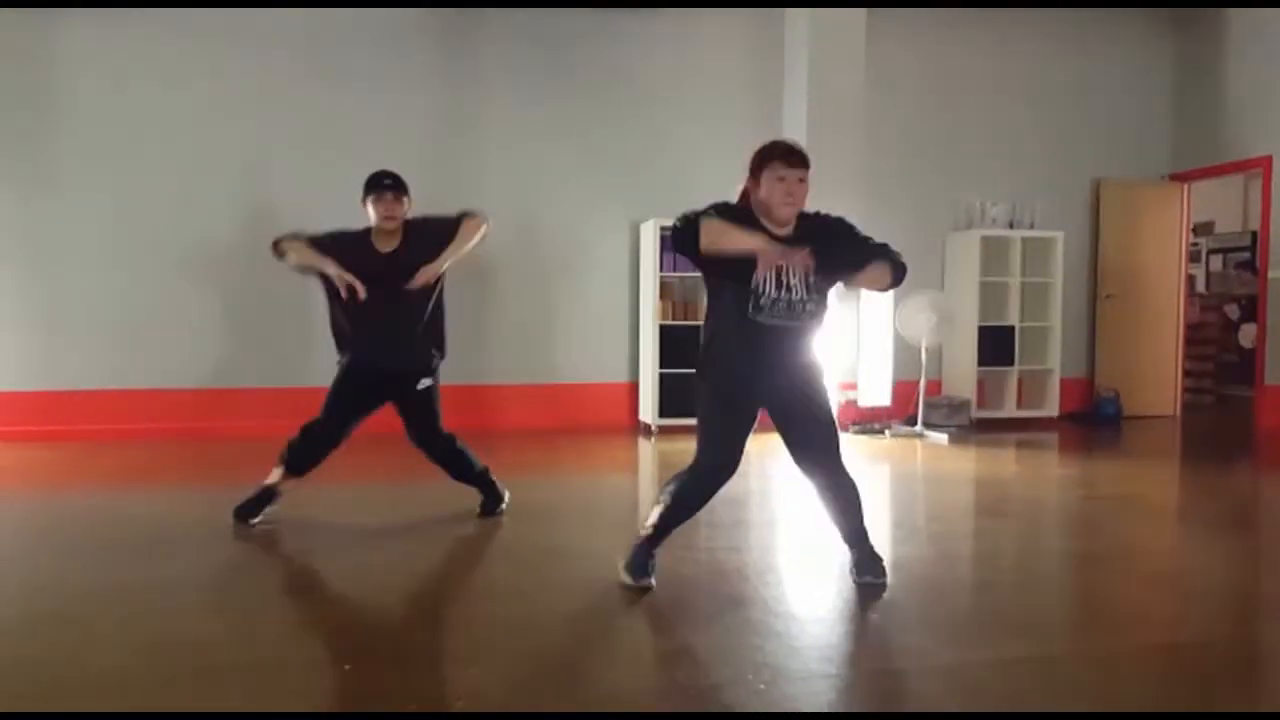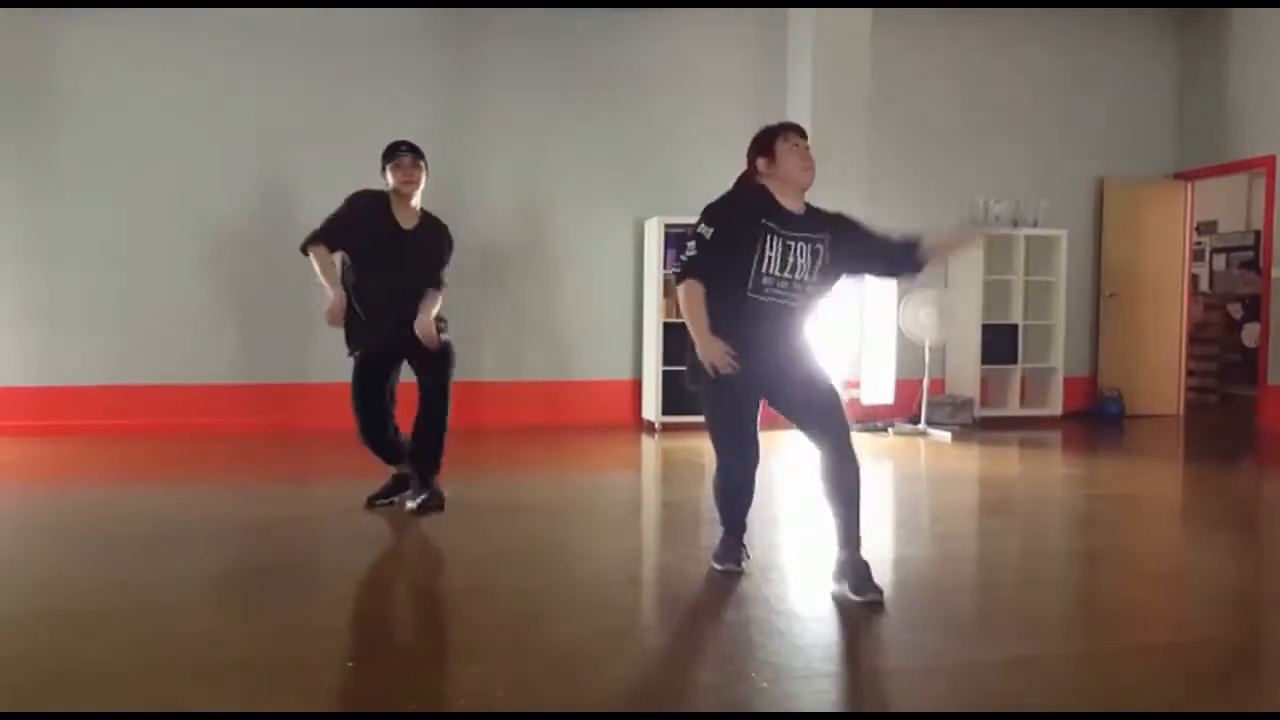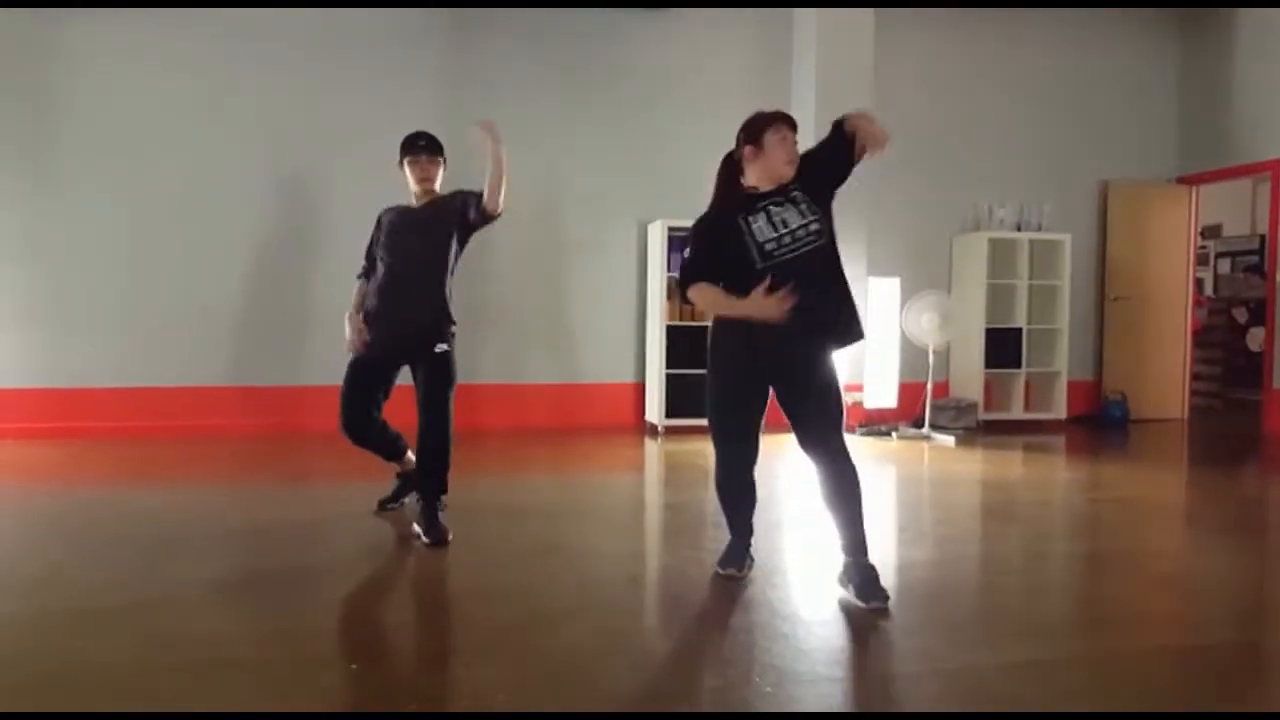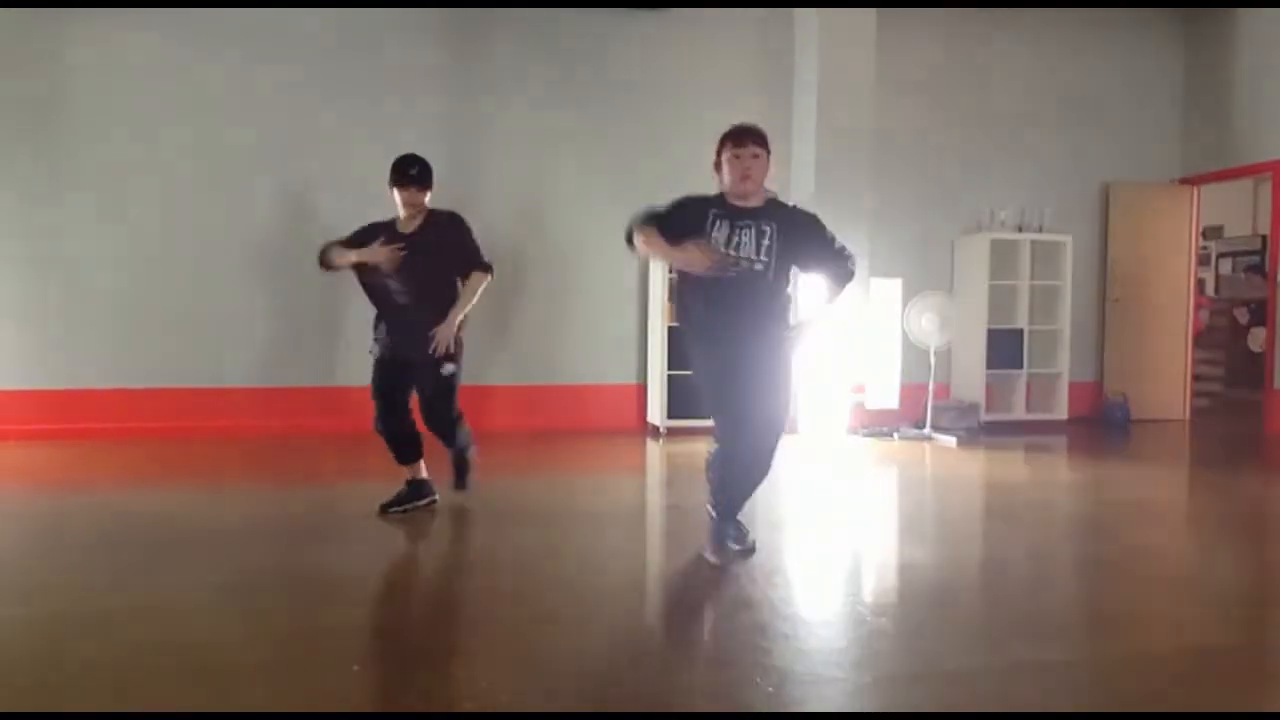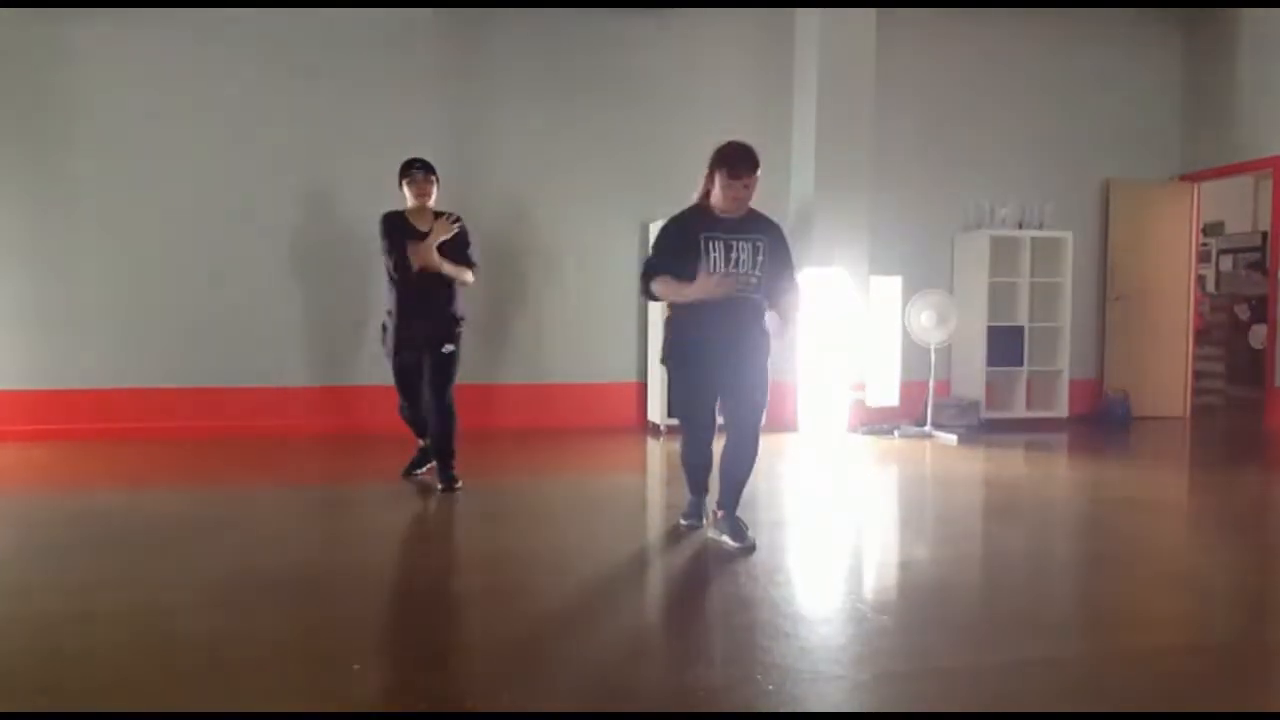
dt=0.4s
person 1, frame 1
left shoulder: (828, 233)
right shoulder: (729, 224)
left elbow: (891, 266)
right elbow: (687, 231)
left wrist: (863, 277)
right wrist: (760, 244)
left hip: (795, 373)
right hip: (731, 371)
left knee: (827, 468)
right knee: (712, 468)
left ankle: (862, 549)
right ankle: (646, 542)
person 1, frame 2
left shoulder: (833, 229)
right shoulder: (734, 212)
left elbow: (896, 256)
right elbow: (691, 273)
left wrist: (961, 236)
right wrist: (702, 338)
left hip: (787, 355)
right hip: (726, 359)
left knee: (838, 448)
right knee: (737, 459)
left ankle: (850, 560)
right ankle: (732, 538)
person 1, frame 3
left shoulder: (811, 181)
right shoulder: (720, 219)
left elbow: (847, 139)
right elbow: (693, 286)
left wrist: (863, 128)
right wrist: (745, 306)
left hip: (806, 353)
right hip: (740, 353)
left knee: (831, 454)
right knee: (734, 458)
left ankle: (857, 562)
right ankle: (740, 543)
person 1, frame 4
left shoulder: (793, 221)
right shoulder: (695, 211)
left elbow: (842, 264)
right elbow: (640, 233)
right wrist: (677, 255)
left hip: (767, 348)
right hip: (714, 348)
left knee: (761, 441)
right knee: (736, 438)
left ankle: (726, 510)
right ankle: (721, 517)
person 1, frame 5
left shoulder: (766, 231)
right shoulder: (682, 227)
left elbow: (785, 288)
right elbow: (652, 282)
left wrist: (787, 313)
right wrist: (693, 289)
left hip: (746, 349)
right hip: (690, 350)
left knee: (745, 434)
right knee: (697, 433)
left ankle: (726, 512)
right ankle: (696, 499)
person 2, frame 1
left shoulder: (426, 235)
right shoulder: (346, 245)
left elbow: (476, 221)
right elbow: (285, 246)
left wrist: (440, 263)
right wrist: (330, 267)
left hip: (415, 363)
right hip: (362, 362)
left knee: (429, 436)
right knee: (326, 428)
left ankle: (488, 485)
right ankle: (272, 485)
person 2, frame 2
left shoulder: (436, 232)
right shoulder: (361, 207)
left elbow: (433, 286)
right elbow: (315, 244)
left wrist: (427, 315)
right wrist: (335, 290)
left hip: (419, 328)
right hip: (372, 333)
left knee: (437, 383)
right knee: (371, 418)
left ankle: (425, 480)
right ankle: (404, 472)
person 2, frame 3
left shoulder: (455, 206)
right shoulder: (388, 218)
left elbow: (491, 208)
right elbow: (368, 274)
left wrist: (495, 149)
right wrist: (353, 314)
left hip: (430, 330)
right hip: (378, 331)
left knee: (435, 415)
right knee: (355, 416)
left ankle: (431, 508)
right ankle: (409, 467)
person 2, frame 4
left shoulder: (448, 225)
right shoulder: (375, 233)
left elbow: (481, 270)
right elbow: (328, 256)
left wrist: (454, 318)
right wrist: (359, 256)
left hip: (436, 335)
right hip: (392, 338)
left knee: (438, 411)
right knee: (388, 409)
left ankle: (463, 450)
right ankle: (419, 483)
person 2, frame 5
left shoulder: (453, 226)
right shoulder: (391, 223)
left elbow: (469, 275)
right elbow: (401, 268)
left wrist: (439, 262)
right wrist: (433, 239)
left hip: (443, 327)
right hip: (402, 329)
left knee: (440, 397)
right knee: (411, 401)
left ankle: (446, 464)
right ankle: (426, 447)
